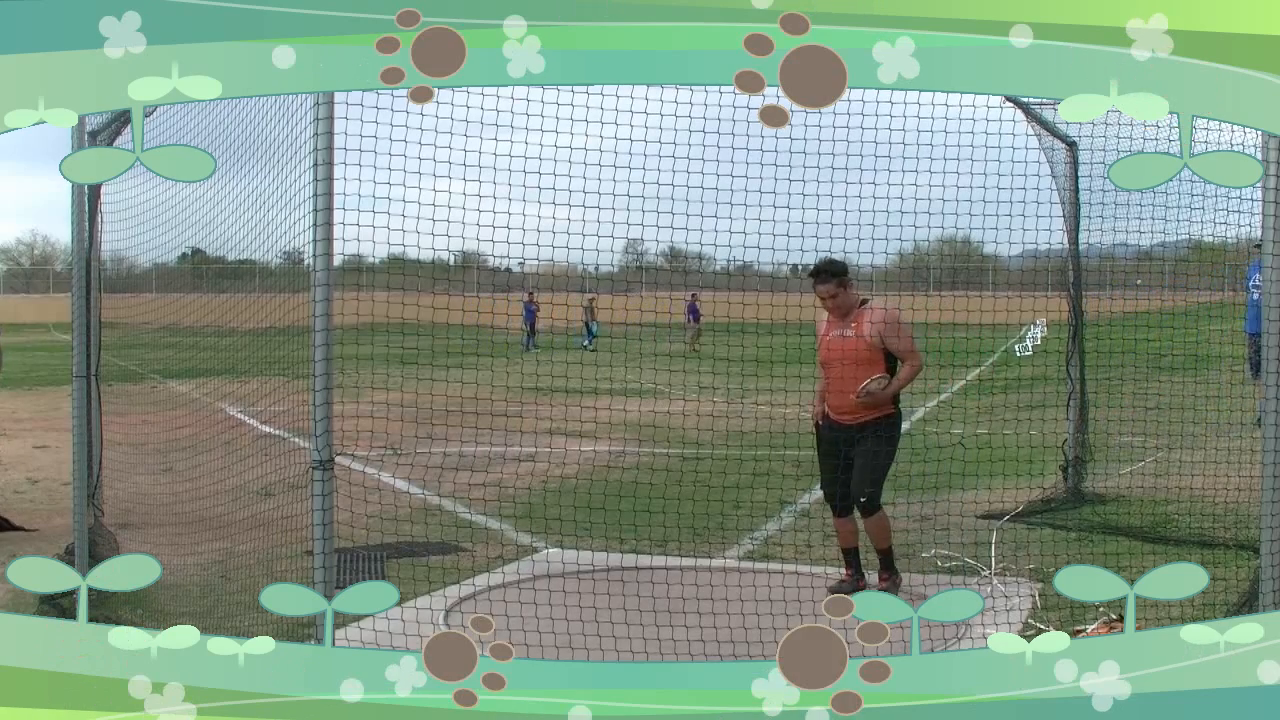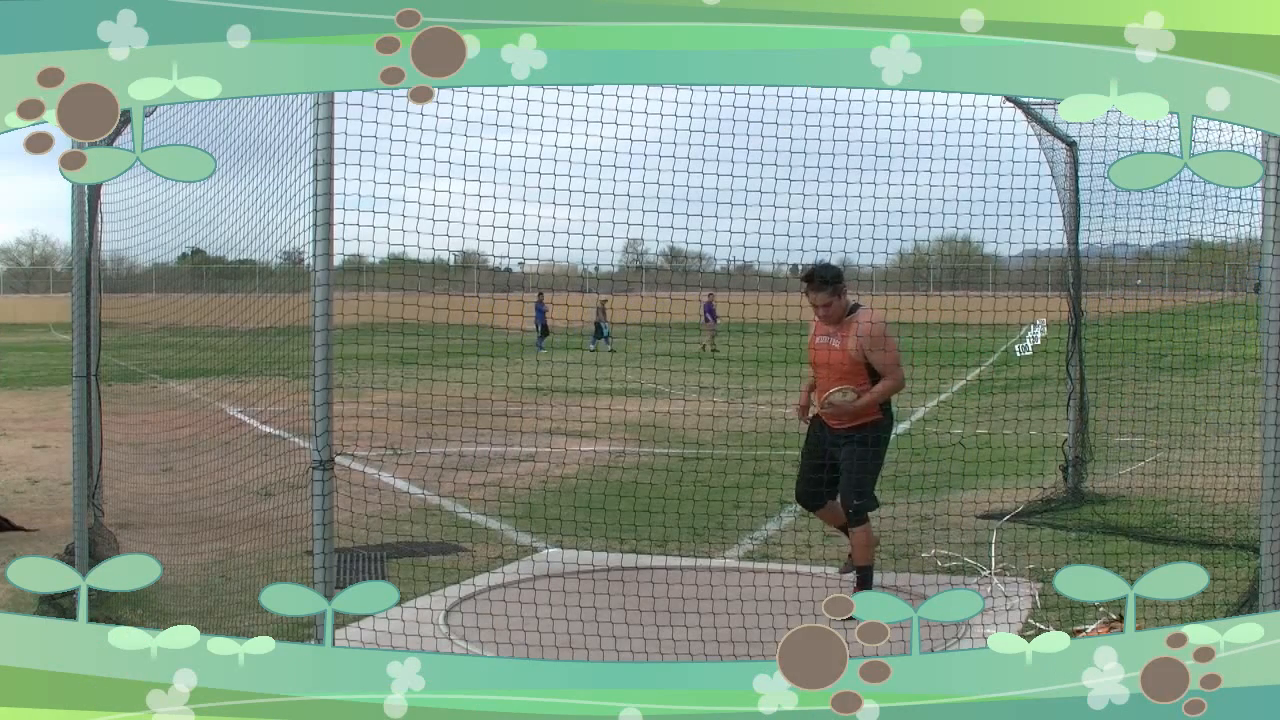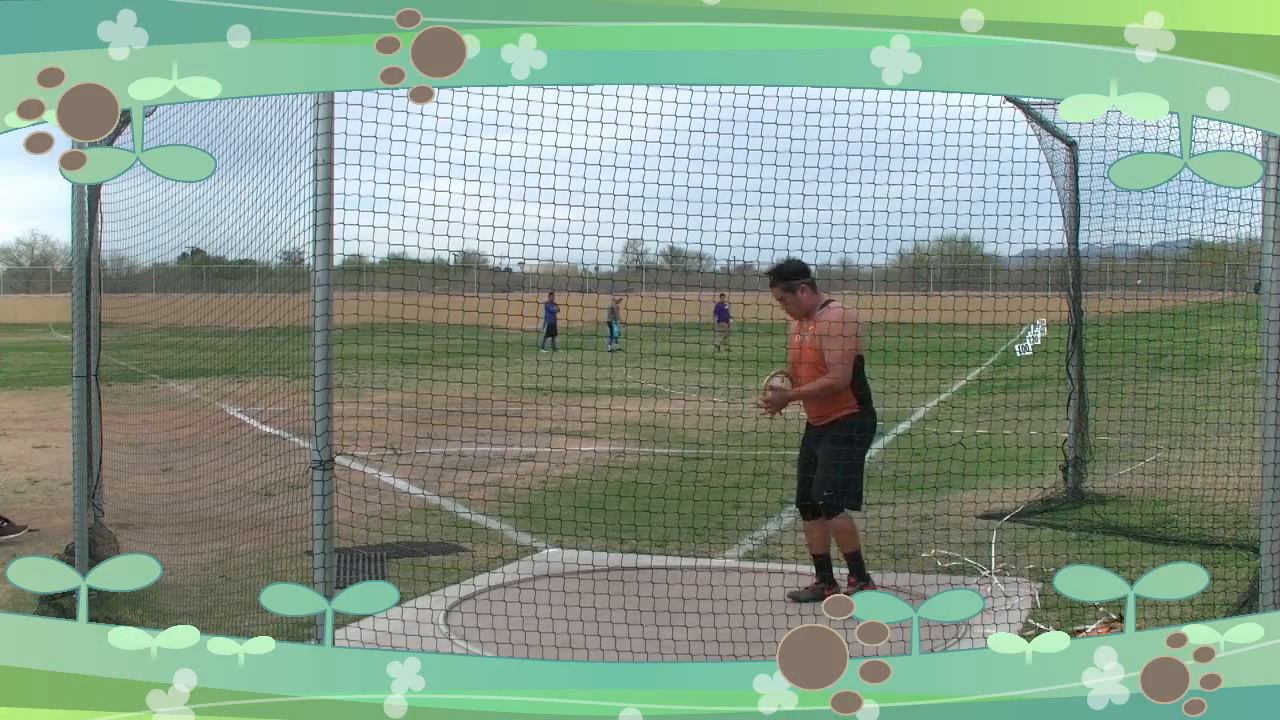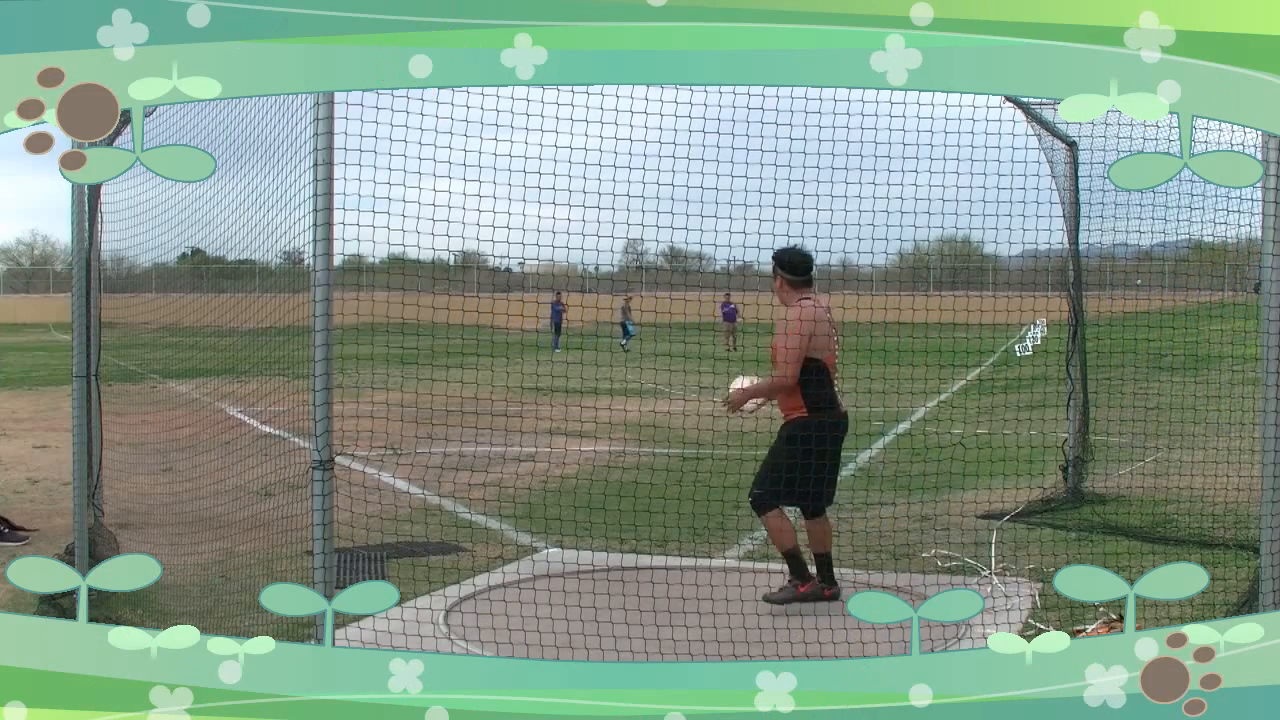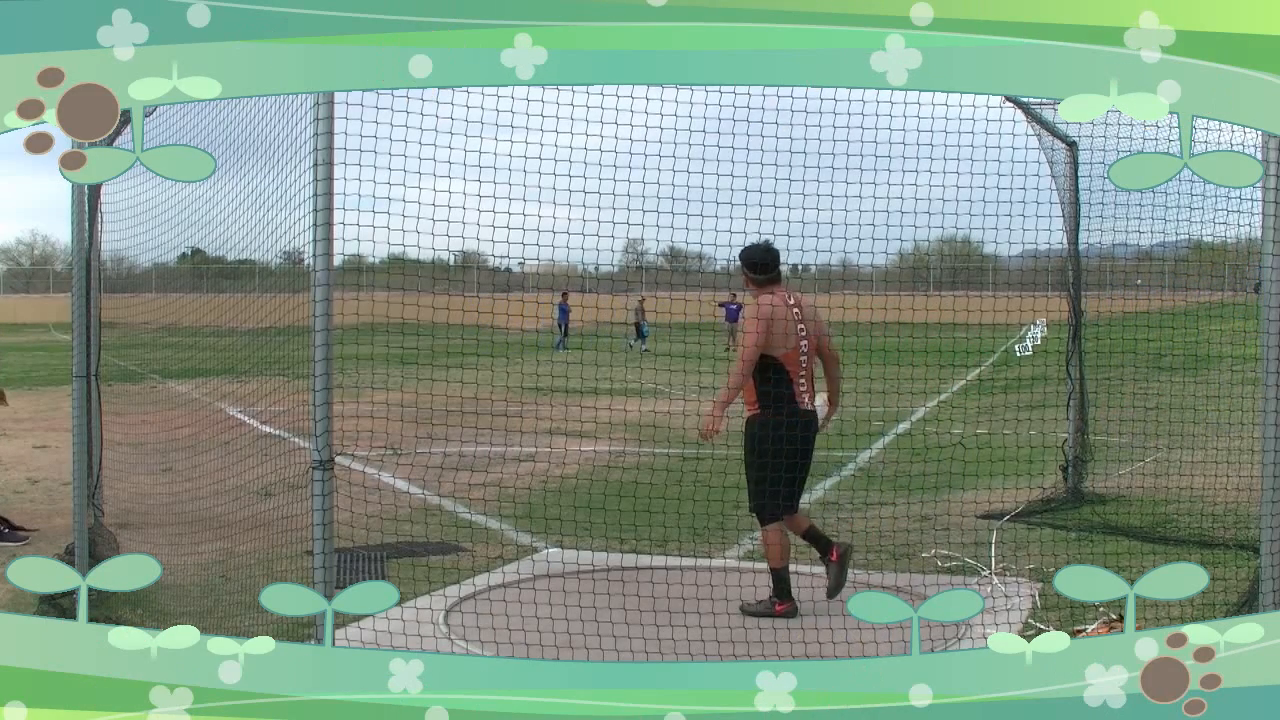
dt=0.5s
person 1, frame 1
left shoulder: (882, 318)
right shoulder: (823, 324)
left elbow: (913, 361)
left wrist: (887, 393)
right wrist: (819, 402)
left hip: (878, 426)
right hip: (835, 427)
left knee: (865, 498)
right knee: (838, 502)
left ankle: (889, 572)
right ankle: (853, 574)
person 1, frame 2
left shoulder: (869, 325)
right shoulder: (818, 322)
left elbow: (896, 380)
left wrist: (853, 407)
right wrist: (808, 393)
left hip: (866, 429)
right hip: (826, 425)
left knee: (855, 508)
right knee: (808, 495)
left ankle: (865, 590)
right ankle: (856, 536)
person 1, frame 3
left shoulder: (837, 319)
right shoulder: (798, 323)
left elbow: (839, 379)
left wrist: (789, 396)
right wrist: (779, 395)
left hip: (849, 425)
right hip: (817, 426)
left knee: (828, 501)
right knee: (807, 505)
left ankle: (861, 581)
right ankle: (825, 582)
person 1, frame 4
left shoulder: (798, 315)
right shoulder: (817, 312)
left elbow: (785, 378)
left wrist: (746, 395)
right wrist: (760, 391)
left hip: (809, 424)
right hip: (828, 421)
left knee: (764, 498)
right knee: (812, 504)
left ankle: (801, 578)
right ankle: (826, 582)
person 1, frame 5
left shoulder: (765, 307)
right shoulder: (805, 310)
left elbow: (745, 363)
right elbow: (831, 360)
left wrist: (718, 408)
right wrist: (832, 403)
left hip: (770, 422)
right hip: (802, 420)
left knee: (769, 511)
right knee: (780, 505)
left ankle: (782, 600)
right ankle: (831, 551)
